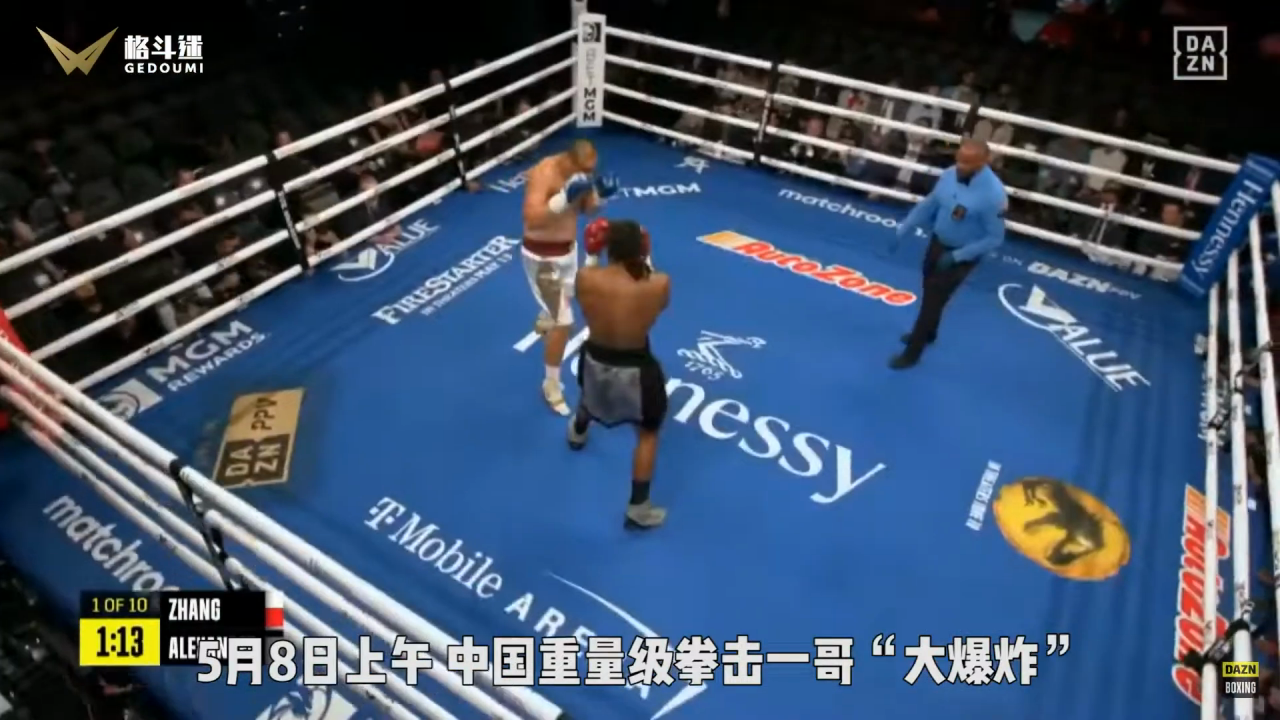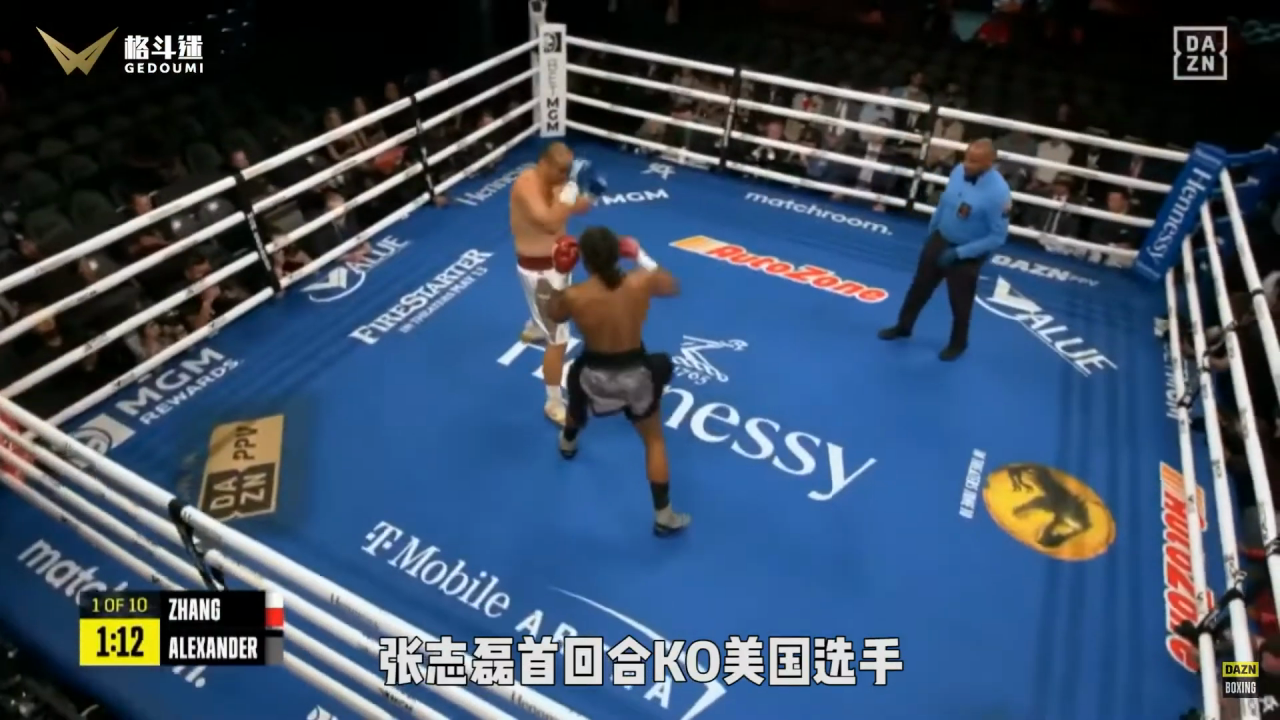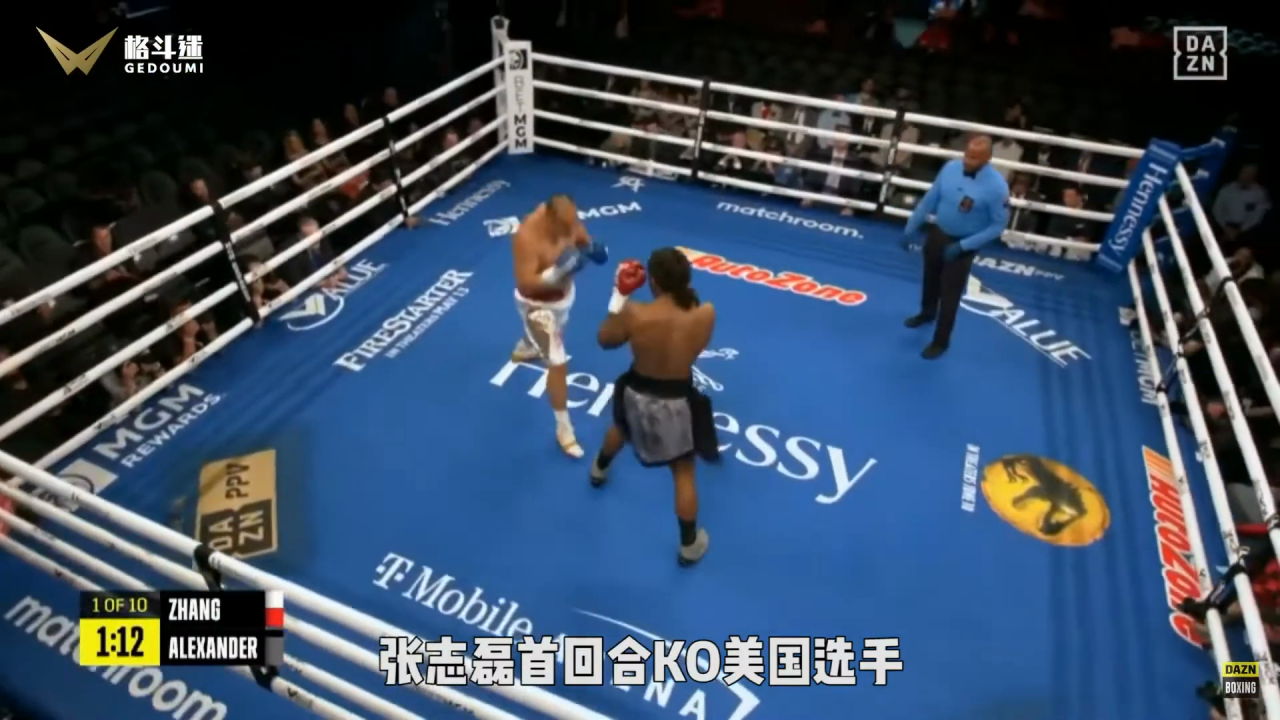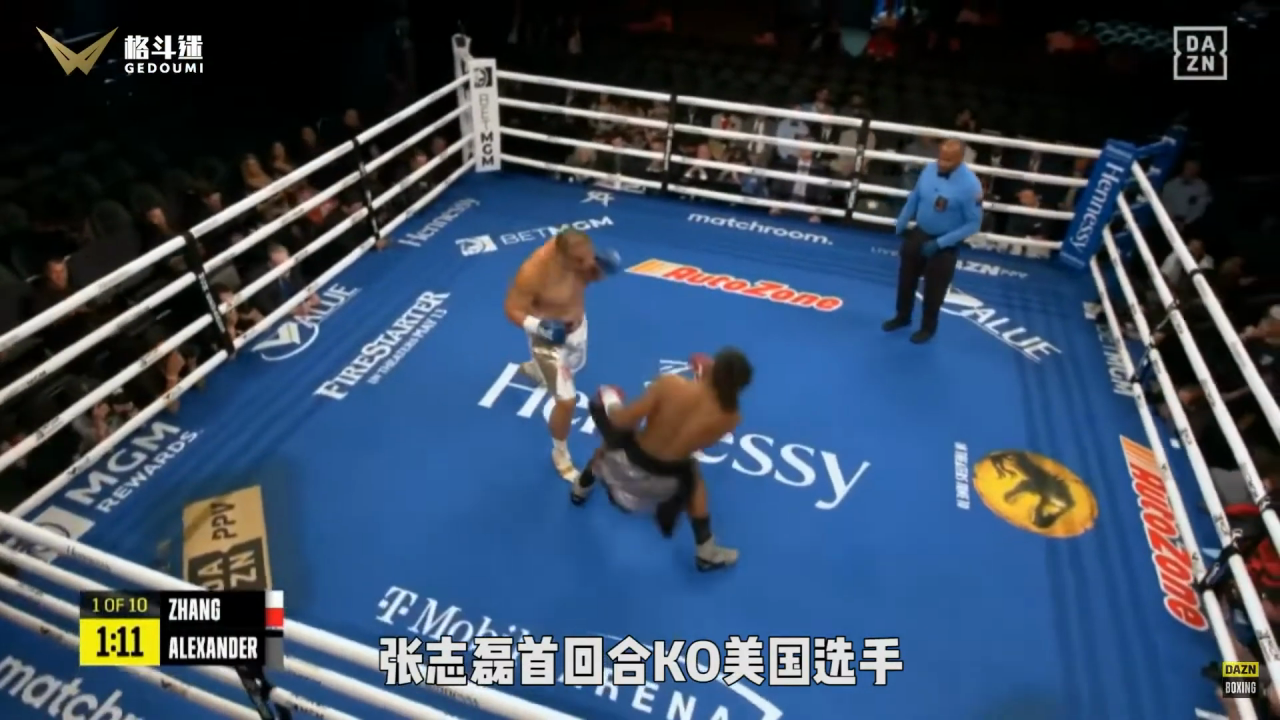
dt=0.5s
person 1, frame 1
left shoulder: (588, 278)
right shoulder: (659, 285)
right wrist: (646, 260)
left hip: (597, 362)
right hip: (634, 371)
left knee: (591, 395)
right knee: (648, 435)
left ankle: (578, 434)
right ankle: (638, 508)
person 1, frame 2
left shoulder: (574, 296)
right shoulder: (639, 283)
left elbow: (554, 315)
right elbow: (672, 287)
right wrist: (640, 256)
left hip: (595, 373)
right hip: (636, 371)
left knee: (578, 404)
right knee: (654, 443)
left ankle: (567, 442)
right ankle: (664, 516)
person 1, frame 3
left shoulder: (635, 314)
right shoulder: (705, 315)
left elbow: (605, 340)
left wrist: (619, 294)
right wrist: (690, 302)
left hip: (637, 395)
right hip: (677, 404)
left knee: (621, 427)
right knee: (683, 474)
left ankle: (599, 469)
right ankle: (689, 545)
person 1, frame 4
left shoulder: (671, 384)
right shoulder: (731, 417)
left elbow: (618, 419)
left wrist: (608, 401)
right wrist: (703, 377)
left hip: (629, 464)
right hip: (668, 479)
right knee: (694, 478)
left ankle: (581, 488)
right ankle: (707, 552)
person 2, frame 1
left shoulder: (580, 172)
right shoulder: (544, 174)
left elbow: (588, 209)
right elbow: (532, 220)
left wrist: (601, 193)
right wrist: (565, 195)
left hip: (568, 247)
right hip: (543, 255)
left knee: (566, 291)
right knee: (563, 322)
left ankle: (544, 321)
right ankle: (552, 386)
person 2, frame 2
left shoulder: (559, 179)
right shoulder: (527, 185)
left elbow: (580, 206)
right elbow: (550, 220)
left wrist: (589, 192)
right wrist: (571, 185)
left hip: (557, 260)
right hip: (538, 270)
right knee: (559, 340)
left ankle: (533, 329)
right ankle: (555, 405)
person 2, frame 3
left shoulder: (567, 218)
right shoulder: (528, 236)
left elbow: (581, 237)
right elbow: (527, 283)
left wrist: (591, 248)
right wrist: (558, 271)
left hip: (563, 291)
right hip: (537, 300)
left knee: (553, 331)
right knee: (558, 363)
left ankle: (524, 349)
right ankle: (564, 430)
person 2, frame 4
left shoulder: (578, 251)
right shoulder: (534, 272)
left elbow: (592, 275)
right elbow: (512, 310)
left wrist: (605, 264)
right wrist: (539, 327)
left hip: (576, 323)
right hip: (549, 333)
left knee: (573, 366)
right knee: (567, 399)
left ankle: (533, 369)
right ankle: (560, 455)
person 3, frame 1
left shoulder: (993, 193)
right shoulder: (950, 174)
left elbow: (995, 238)
right elbow: (928, 205)
left wrist: (956, 256)
right wrist: (902, 231)
left hip: (963, 256)
right hip: (938, 243)
left knee: (933, 299)
right knee: (930, 293)
left ankle: (912, 352)
right ankle: (926, 333)
person 3, frame 2
left shoulder: (998, 193)
right shoulder: (959, 171)
left elbow: (998, 237)
left wrist: (959, 253)
right wrist: (932, 231)
left hip: (967, 255)
right hip: (940, 240)
left knee: (960, 301)
right knee: (920, 285)
left ankle: (958, 343)
right ankle: (903, 326)
person 3, frame 3
left shoulder: (996, 186)
right shoulder: (951, 167)
left elbow: (998, 225)
right elbow: (929, 199)
left wrist: (963, 246)
right wrist: (910, 229)
left hip: (963, 244)
right hip: (937, 234)
left knee: (949, 293)
right knee: (930, 279)
left ankle: (940, 341)
right ankle: (928, 312)
person 3, frame 4
left shoulder: (970, 185)
right shoulder: (929, 170)
left elbow: (973, 224)
left wrist: (940, 243)
right wrist: (900, 226)
left hip: (944, 243)
right hip: (918, 233)
left knee: (934, 288)
right knee: (906, 276)
left ankle: (928, 327)
right ankle: (903, 316)
